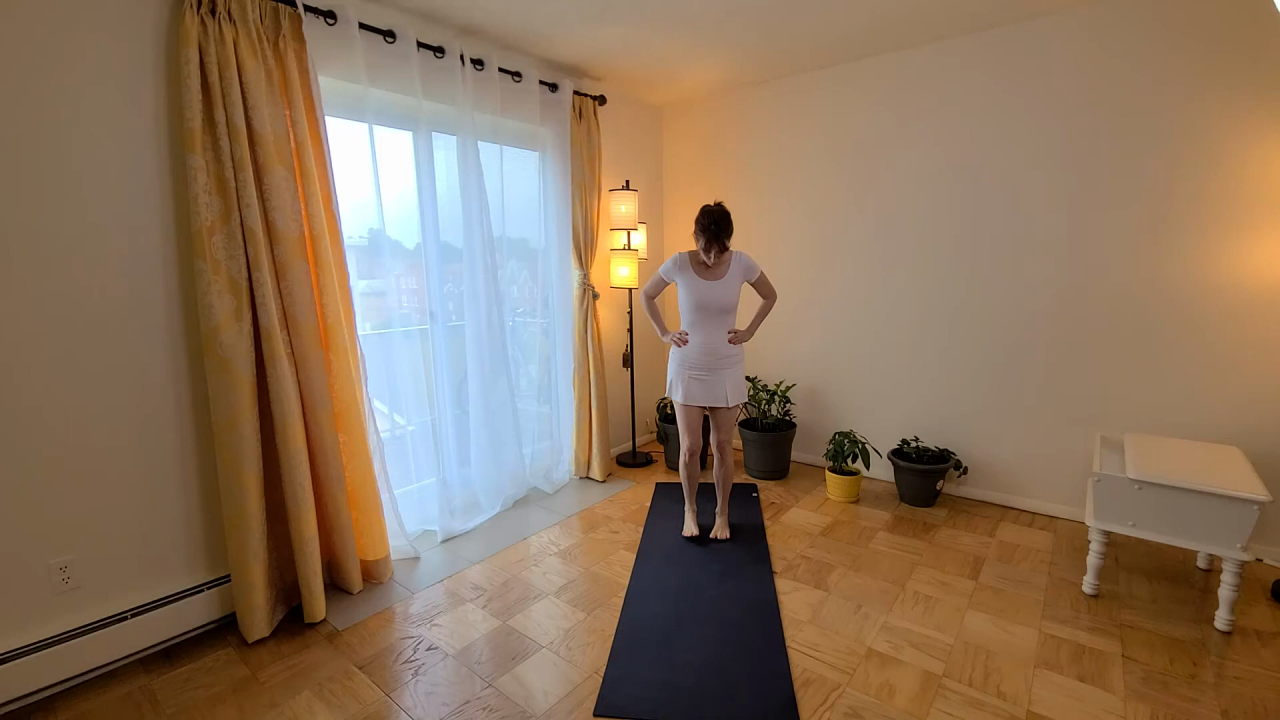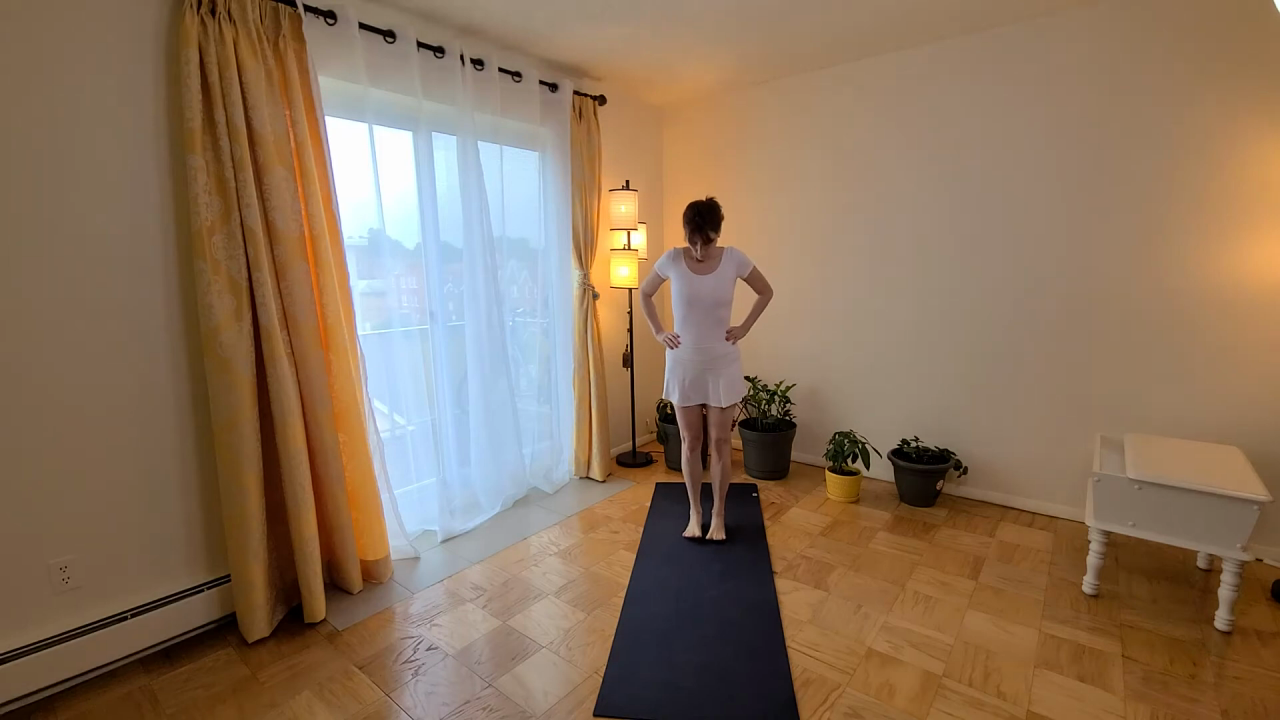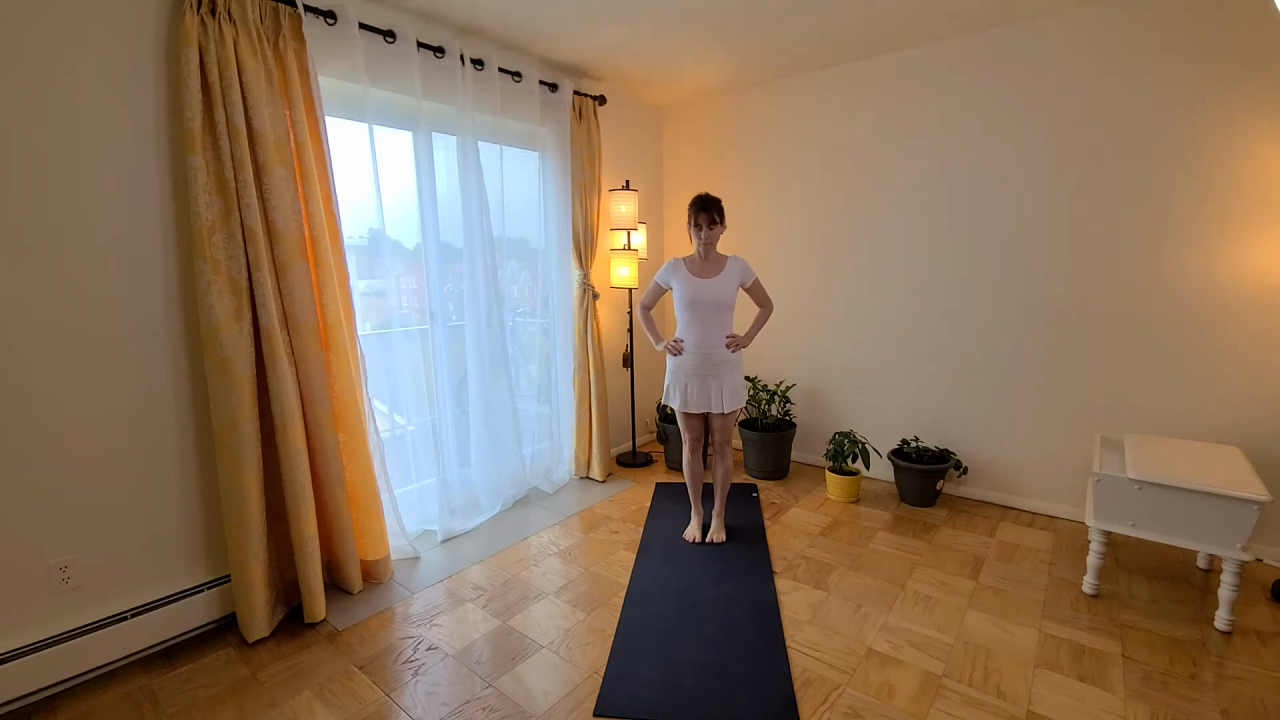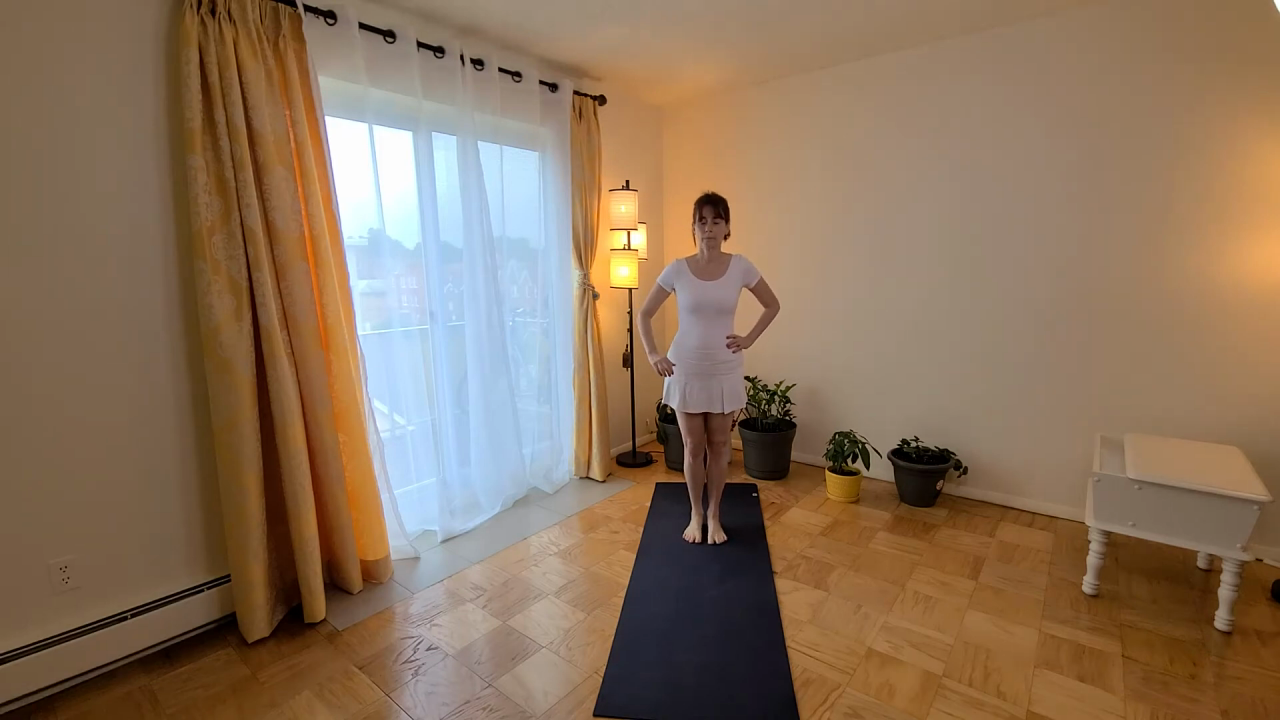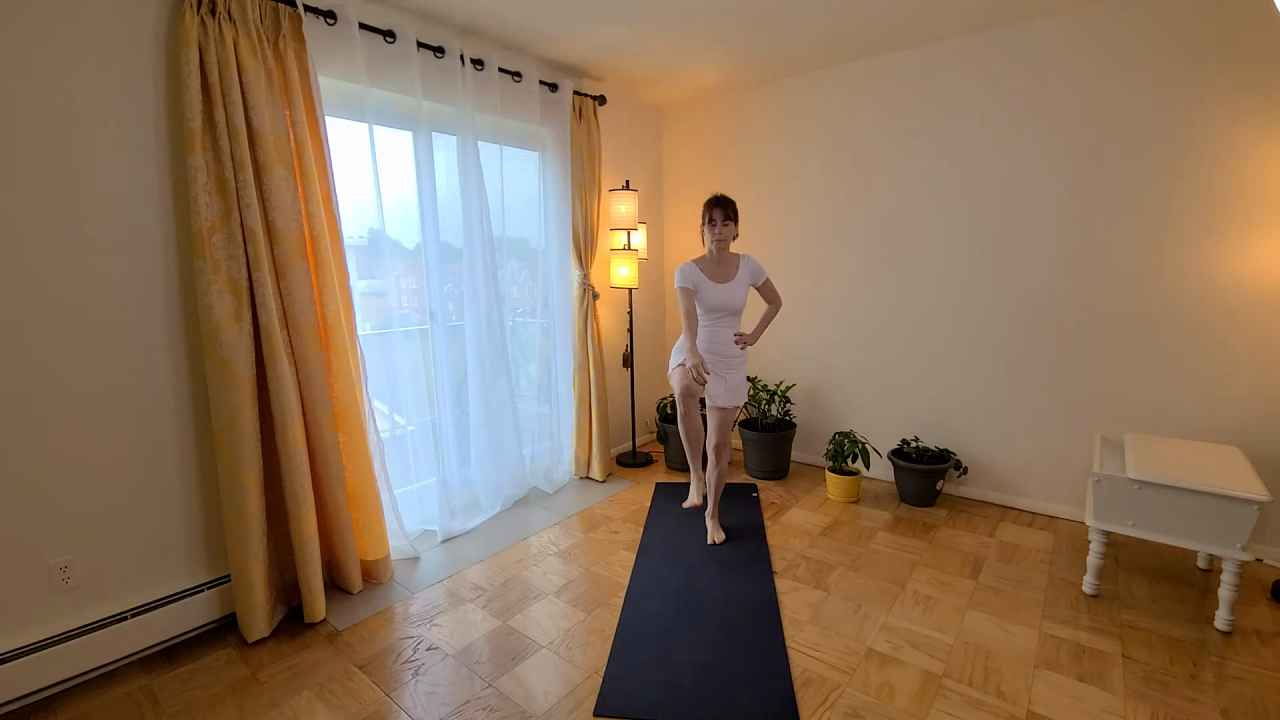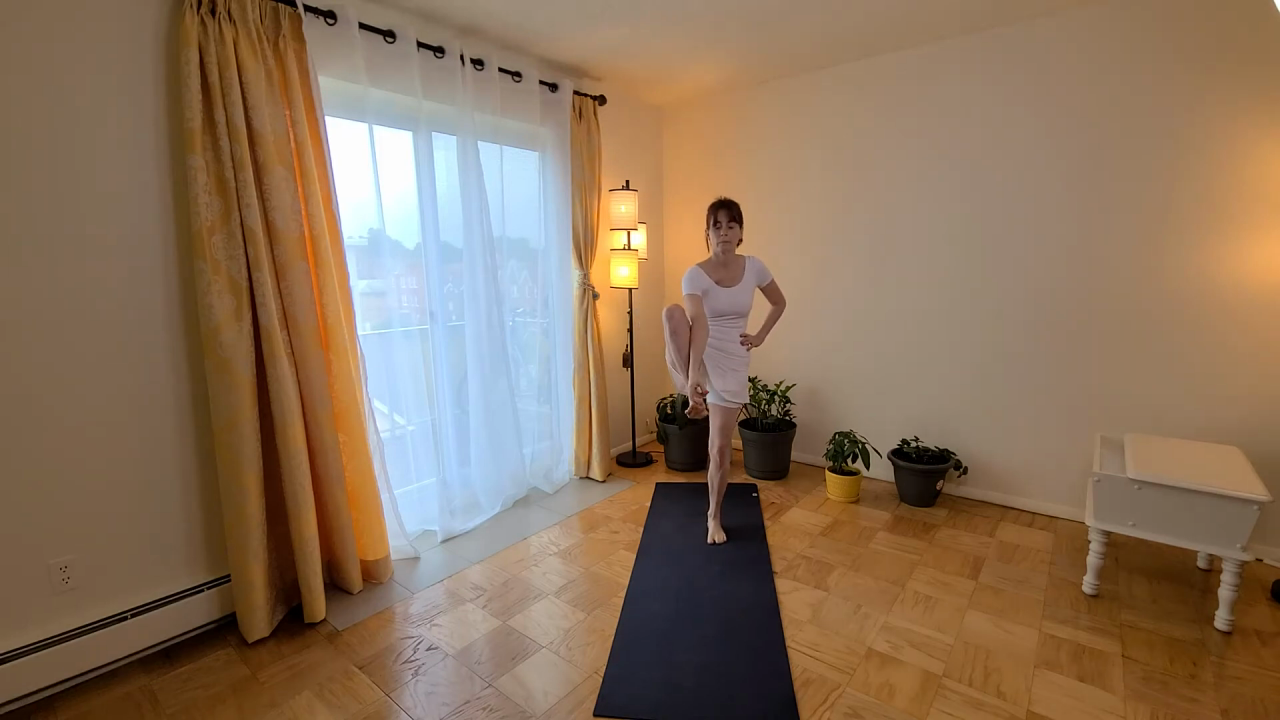
dt=0.7s
person 1, frame 1
left shoulder: (742, 263)
right shoulder: (678, 264)
left elbow: (770, 296)
right elbow: (647, 295)
left wrist: (750, 331)
right wrist: (664, 333)
left hip: (726, 369)
right hip: (688, 368)
left knee: (722, 445)
right knee: (690, 447)
left ankle: (722, 515)
right ankle: (690, 508)
person 1, frame 2
left shoulder: (734, 259)
right shoulder: (672, 259)
left elbow: (766, 292)
right elbow: (645, 294)
left wrist: (744, 328)
right wrist: (658, 332)
left hip: (722, 366)
right hip: (683, 365)
left knee: (719, 442)
right knee: (691, 442)
left ankle: (718, 515)
right ankle: (695, 512)
person 1, frame 3
left shoulder: (737, 267)
right shoulder: (674, 268)
left elbow: (766, 306)
right elbow: (643, 307)
left wrist: (748, 338)
right wrist: (658, 342)
left hip: (724, 370)
right hip: (685, 370)
left knee: (722, 445)
right knee: (692, 444)
left ankle: (718, 516)
right ankle: (696, 514)
person 1, frame 4
left shoulder: (740, 267)
right shoulder: (677, 270)
left elbow: (772, 306)
right elbow: (645, 314)
left wrist: (749, 339)
right wrist: (652, 354)
left hip: (725, 371)
right hip: (686, 371)
left knee: (718, 445)
right knee: (693, 447)
left ankle: (714, 514)
right ankle: (695, 514)
person 1, frame 5
left shoulder: (748, 266)
right shoulder: (688, 271)
left elbow: (775, 302)
right elbow: (688, 315)
left wrist: (754, 336)
right wrist: (692, 353)
left hip: (729, 365)
right hip: (691, 358)
left knee: (719, 444)
right knee: (685, 389)
left ankle: (712, 515)
right ankle: (697, 479)
person 1, frame 6
left shoulder: (754, 267)
right shoulder: (695, 275)
left elbow: (779, 302)
right elbow: (699, 325)
left wrist: (760, 337)
right wrist: (694, 374)
left hip: (731, 364)
right hip: (694, 357)
left knee: (720, 448)
right knee: (673, 313)
left ankle: (714, 516)
right ankle: (694, 393)
